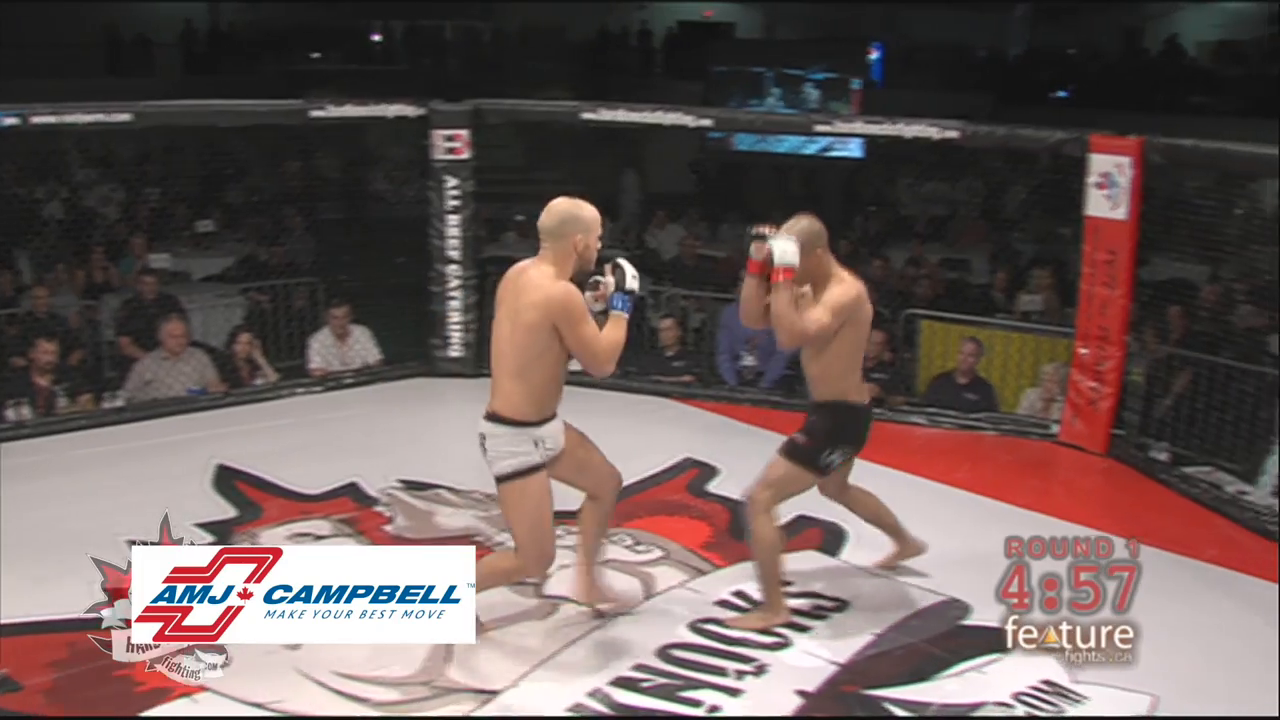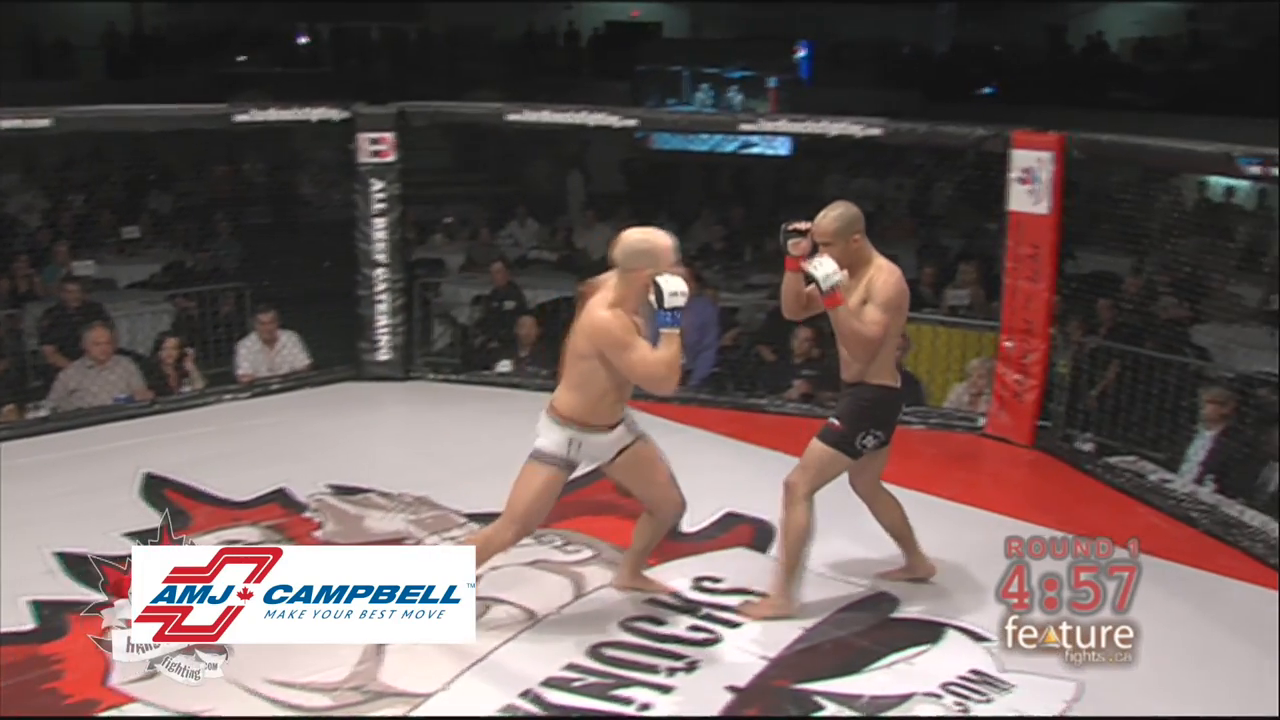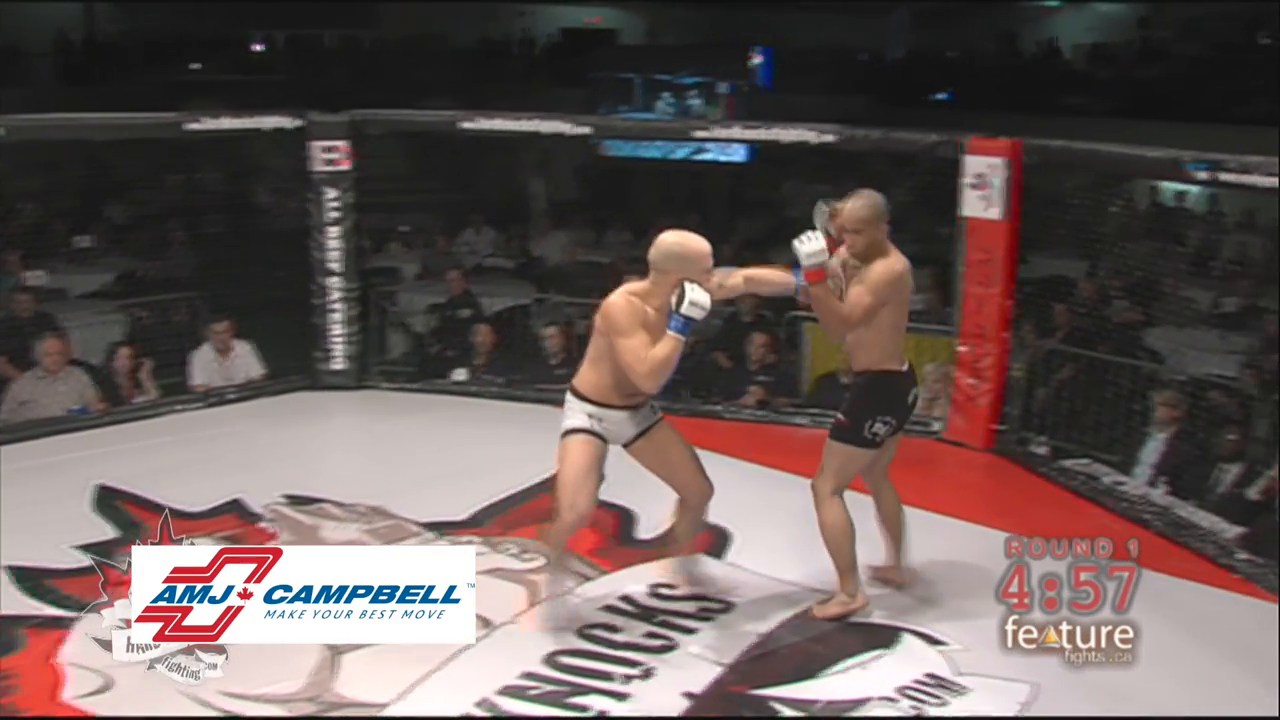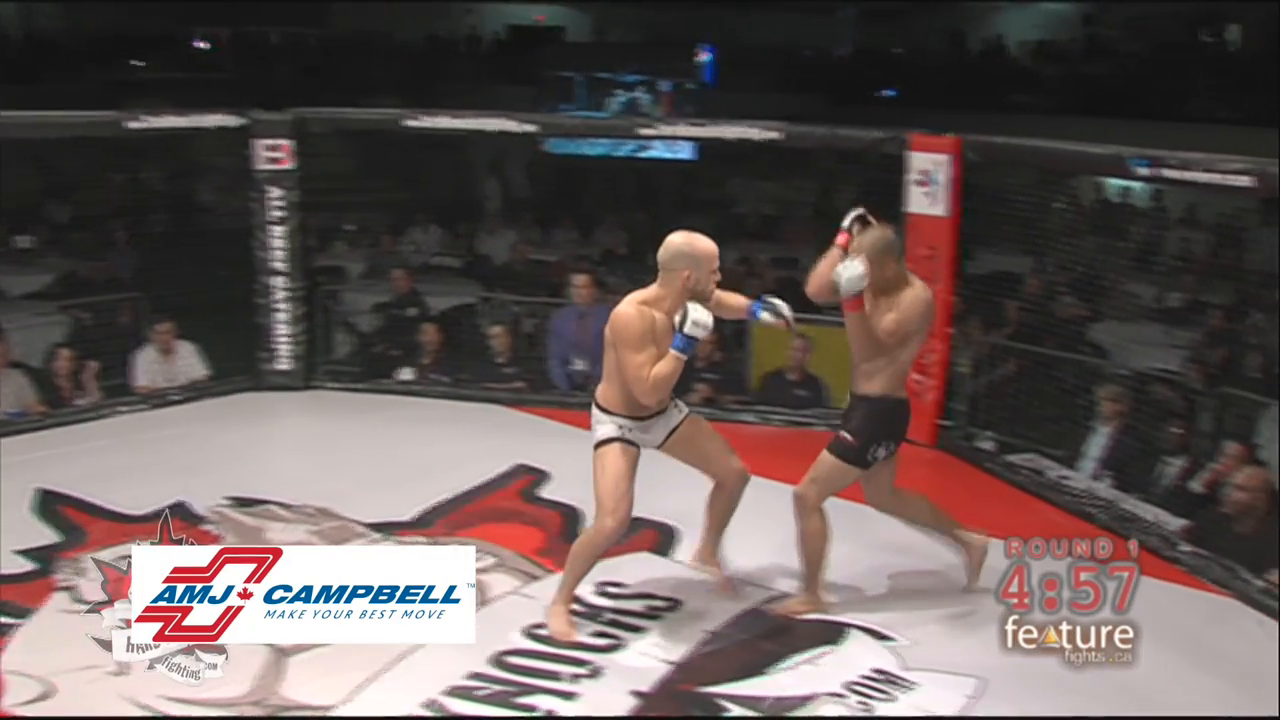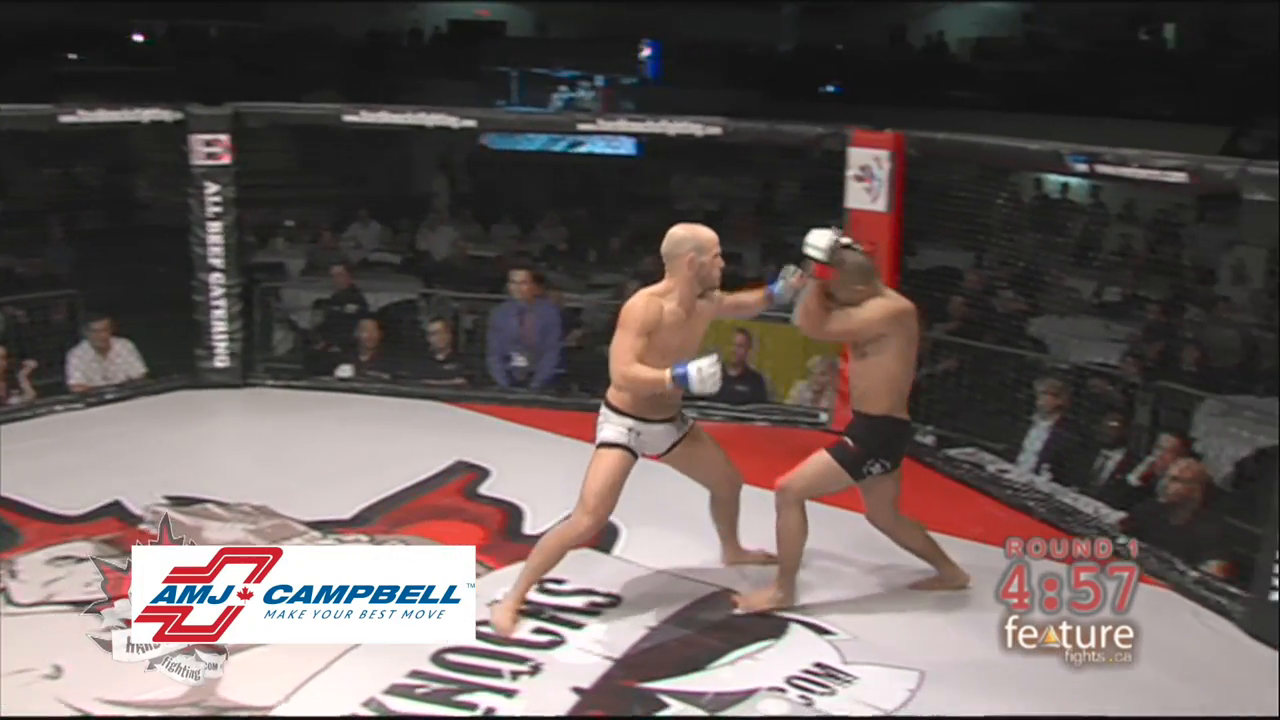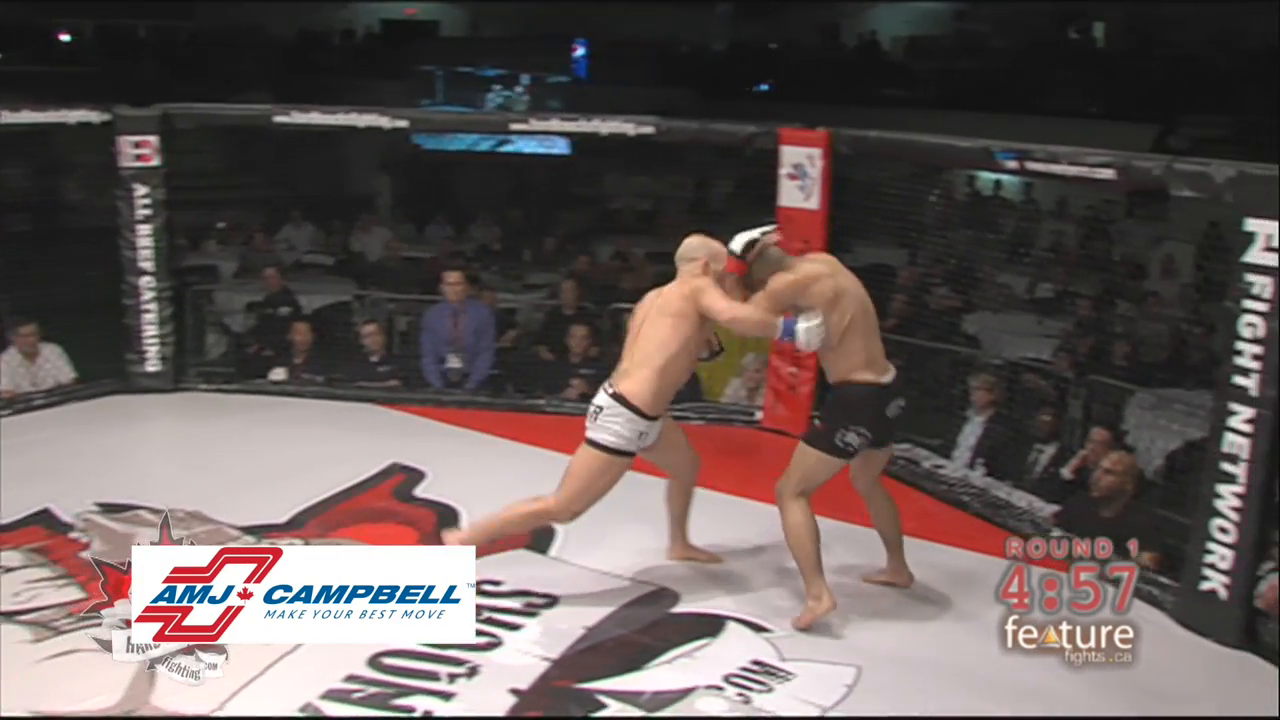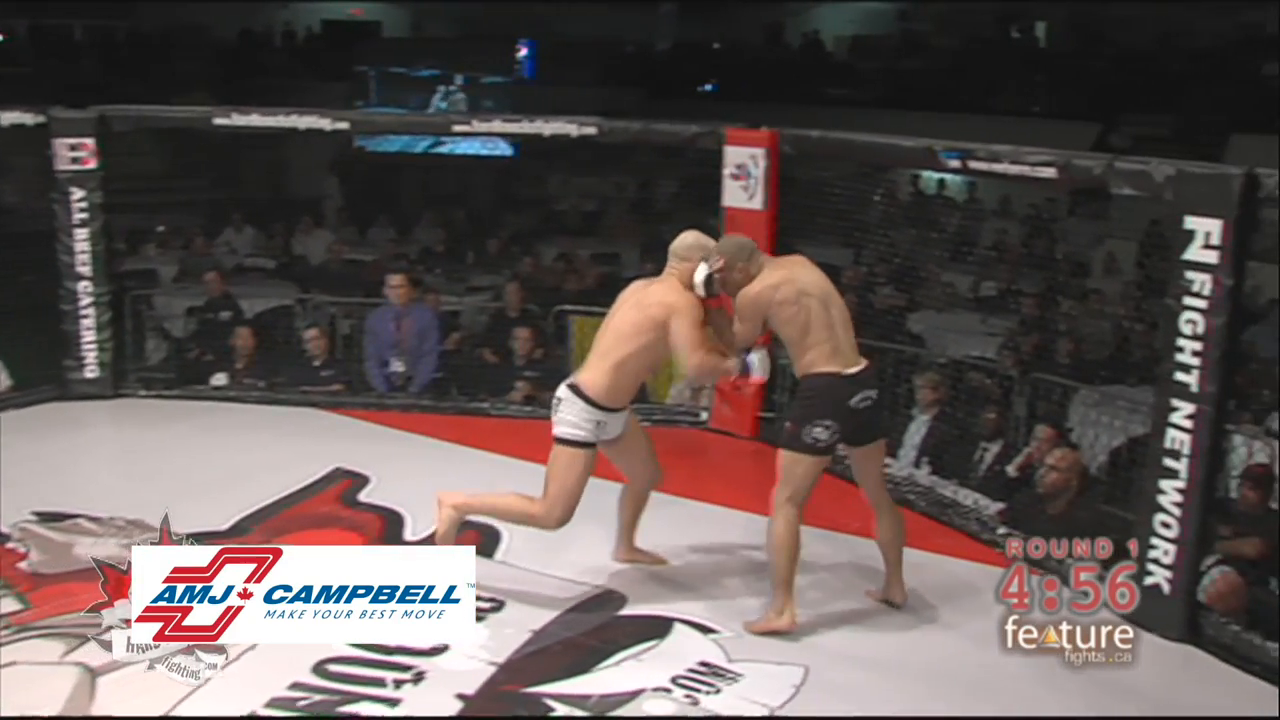
dt=0.5s
person 1, frame 1
left shoulder: (845, 294)
right shoulder: (809, 290)
left elbow: (789, 338)
right elbow: (752, 318)
left wrist: (783, 275)
right wrist: (758, 265)
left hip: (839, 417)
right hip: (835, 408)
left knee: (759, 500)
right knee: (835, 488)
left ankle: (772, 606)
right ankle: (905, 543)
person 1, frame 2
left shoulder: (886, 281)
right shoulder: (845, 274)
left elbow: (863, 349)
right elbow: (793, 310)
left wrist: (834, 296)
right wrist: (795, 260)
left hip: (870, 400)
right hip: (868, 396)
left knee: (798, 486)
right knee: (867, 485)
left ankle: (782, 595)
right ankle: (917, 562)
person 1, frame 3
left shoulder: (889, 269)
right shoulder: (851, 255)
left elbow: (838, 324)
right elbow: (807, 293)
left wrist: (815, 270)
right wrist: (826, 246)
left hip: (879, 387)
right hip: (890, 384)
left knee: (826, 486)
right knee: (876, 479)
left ankle: (850, 593)
right ankle: (896, 566)
person 1, frame 4
left shoulder: (916, 298)
right shoulder: (869, 282)
left elbow: (867, 351)
right elbow: (816, 291)
left wrist: (852, 301)
right wrist: (844, 241)
left hip: (879, 413)
right hip: (867, 406)
left knee: (807, 496)
right knee: (885, 496)
left ankle: (810, 595)
right ankle: (968, 543)
person 1, frame 5
left shoulder: (894, 311)
right shoulder: (865, 302)
left elbow: (816, 328)
right elbow: (806, 320)
left wrist: (821, 269)
right wrist: (825, 269)
left hip: (879, 431)
right hip: (871, 426)
left knee: (788, 490)
right knee: (884, 515)
left ankle: (782, 589)
right ankle: (950, 571)
person 1, frame 6
left shoulder: (791, 281)
right shoulder: (821, 262)
left wrist: (737, 264)
right wrist: (762, 254)
left hip: (855, 397)
right hip: (886, 391)
left knee: (791, 491)
right knee: (868, 483)
left ankle: (818, 597)
right ankle: (897, 566)
person 1, frame 7
left shoulder: (754, 293)
right shoulder: (800, 264)
left elbow: (737, 344)
left wrist: (711, 299)
right wrist: (723, 290)
left hip: (822, 390)
right hip: (862, 383)
left knee: (786, 502)
right knee: (877, 493)
left ankle: (781, 610)
right ankle: (894, 586)
person 2, frame 1
left shoulder: (519, 273)
right shoulder: (559, 295)
right elbow: (602, 363)
left wrist: (586, 305)
right wrist: (621, 302)
left hip: (541, 426)
right hip: (515, 437)
left knee: (607, 484)
right knee: (534, 561)
left ankle: (586, 581)
person 2, frame 2
left shoulder: (613, 283)
right shoulder: (606, 322)
left elbow: (588, 289)
right elbow: (665, 383)
right wrist: (670, 316)
left hip: (614, 430)
right hip: (565, 436)
left knee: (670, 505)
right knee: (511, 531)
left ankle: (630, 573)
person 2, frame 3
left shoulder: (684, 293)
right shoulder: (621, 307)
left elbow: (745, 279)
right elbow: (649, 378)
left wrist: (803, 280)
right wrist: (683, 323)
left hip: (636, 412)
right hip: (588, 411)
left knee: (699, 491)
right knee: (576, 513)
left ankle: (681, 558)
right ankle: (554, 574)
person 2, frame 4
left shoulder: (692, 300)
right shoulder: (632, 317)
left elbow: (720, 301)
right elbow: (649, 391)
left wrist: (757, 309)
right wrist: (686, 342)
left hip: (665, 413)
right hip: (619, 421)
left knee: (735, 474)
right knee: (613, 521)
left ankle: (708, 553)
right ankle: (560, 603)
person 2, frame 5
left shoulder: (706, 302)
right shoulder: (644, 307)
left elbow: (739, 305)
right elbow: (622, 375)
left wrist: (776, 292)
right wrist: (681, 377)
left hip: (671, 422)
right hip: (625, 423)
left knee: (729, 482)
right knee: (588, 521)
left ankle: (732, 550)
right ankle: (512, 599)
person 2, frame 6
left shoulder: (655, 298)
right shoulder: (699, 287)
right elbow: (734, 316)
left wrist: (694, 349)
right wrist: (791, 328)
left hip: (640, 413)
right hip: (622, 418)
left knee: (687, 468)
right knee: (562, 507)
left ankle: (679, 544)
right ankle: (464, 540)
person 2, frame 7
left shoulder: (642, 288)
right shoulder: (680, 300)
right elbow: (695, 365)
right wrist: (743, 364)
left hip: (611, 408)
right hip: (584, 410)
left knee: (648, 475)
right knee: (552, 515)
left ankle: (625, 547)
right ankle: (459, 504)
